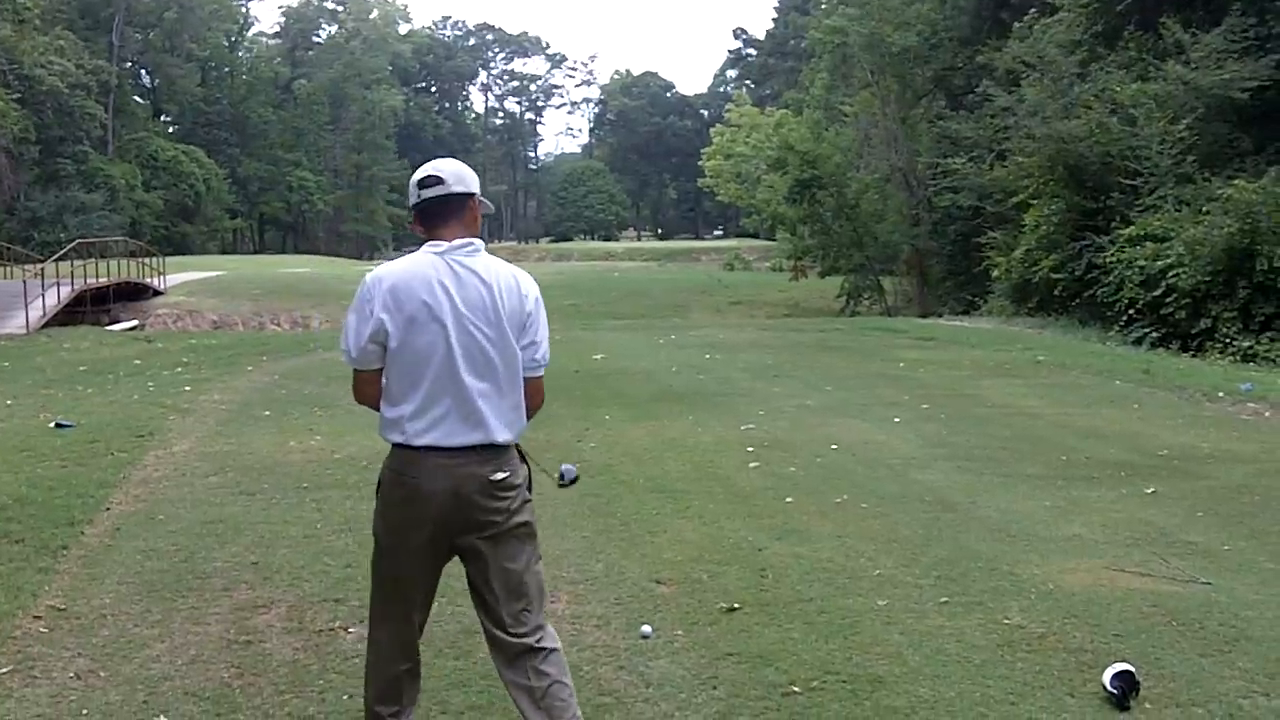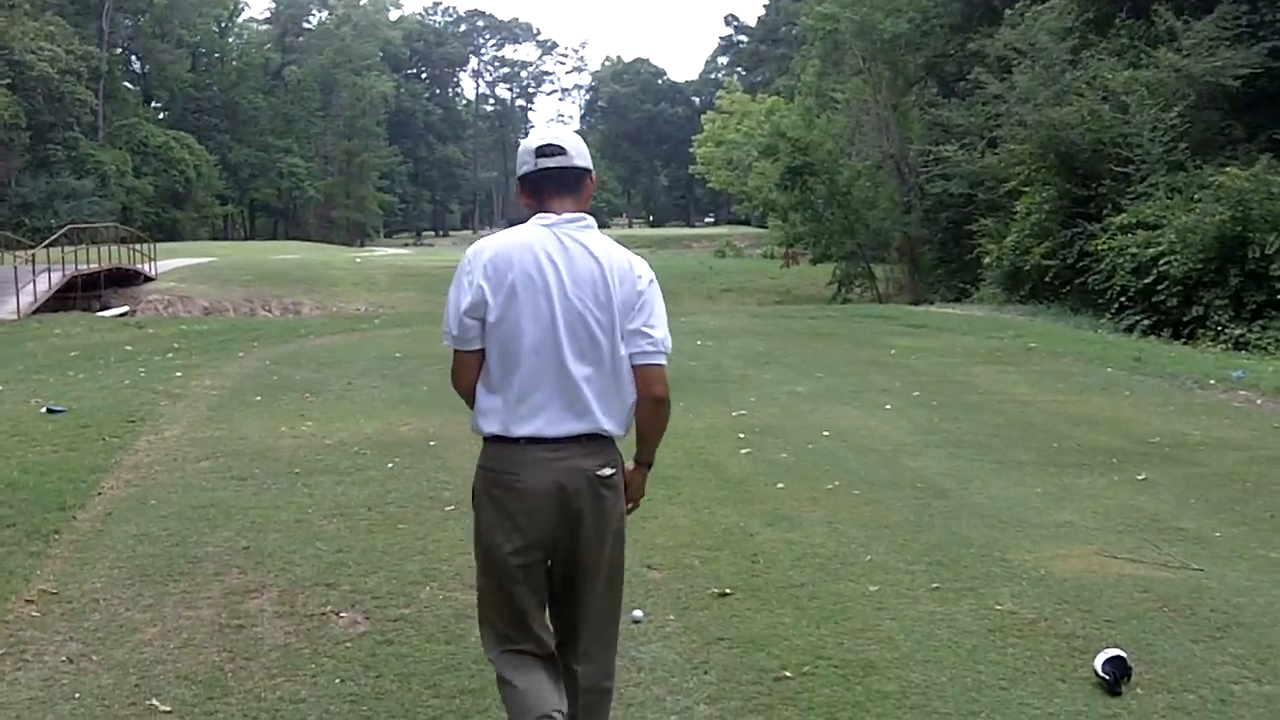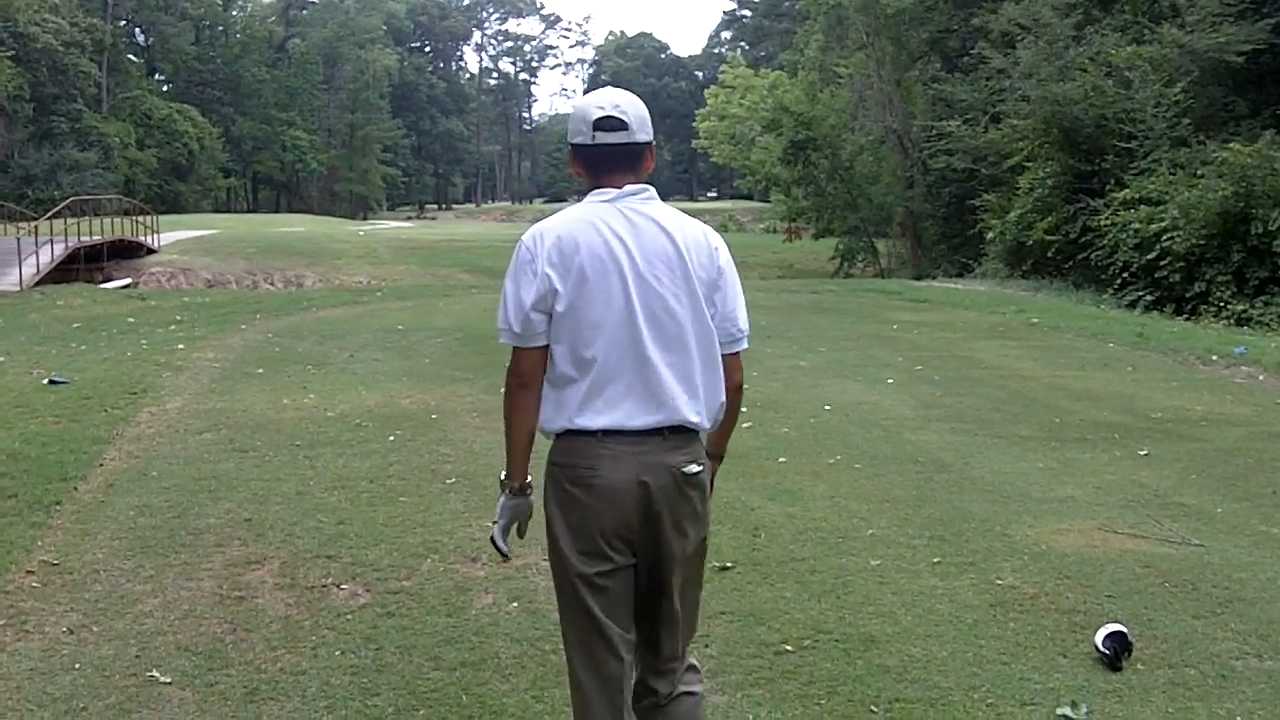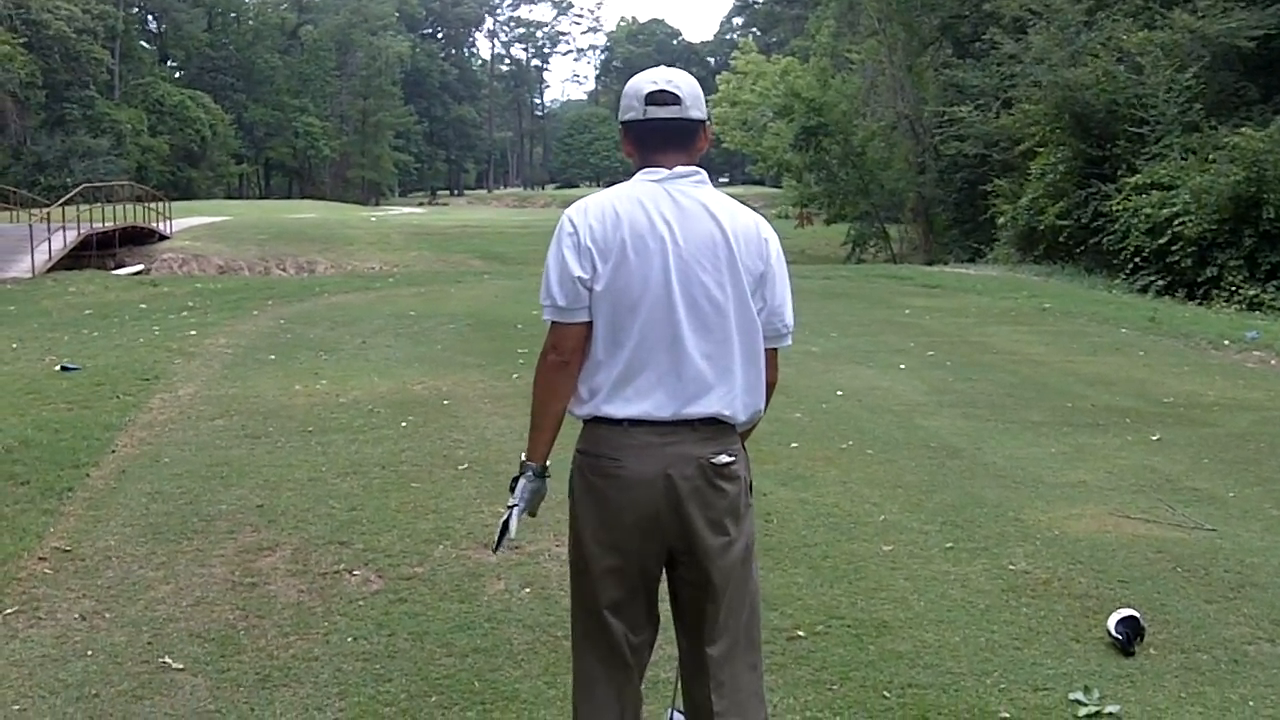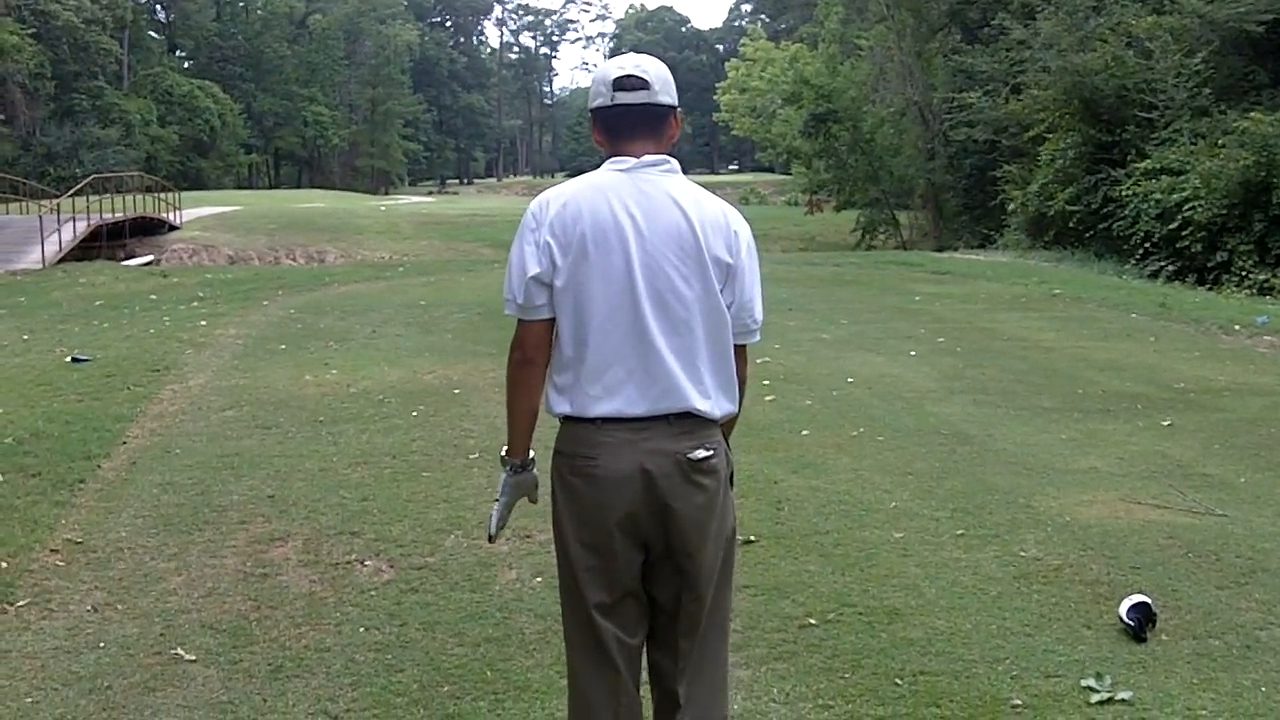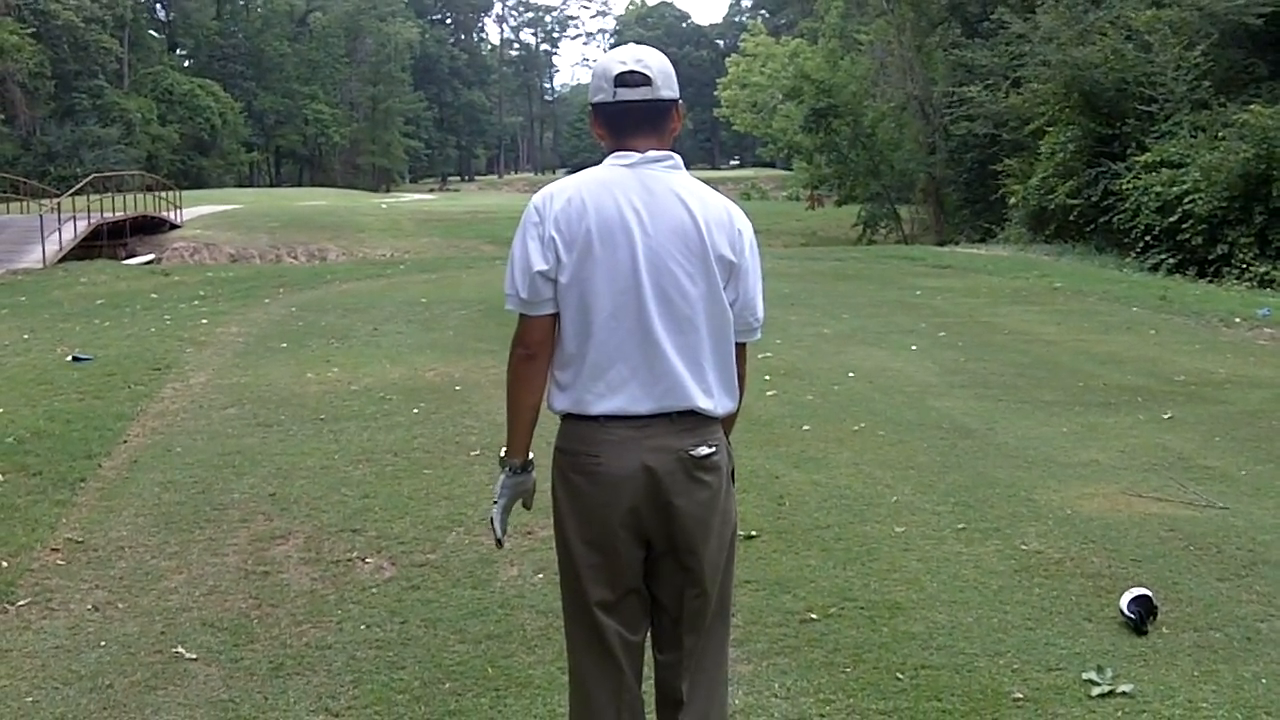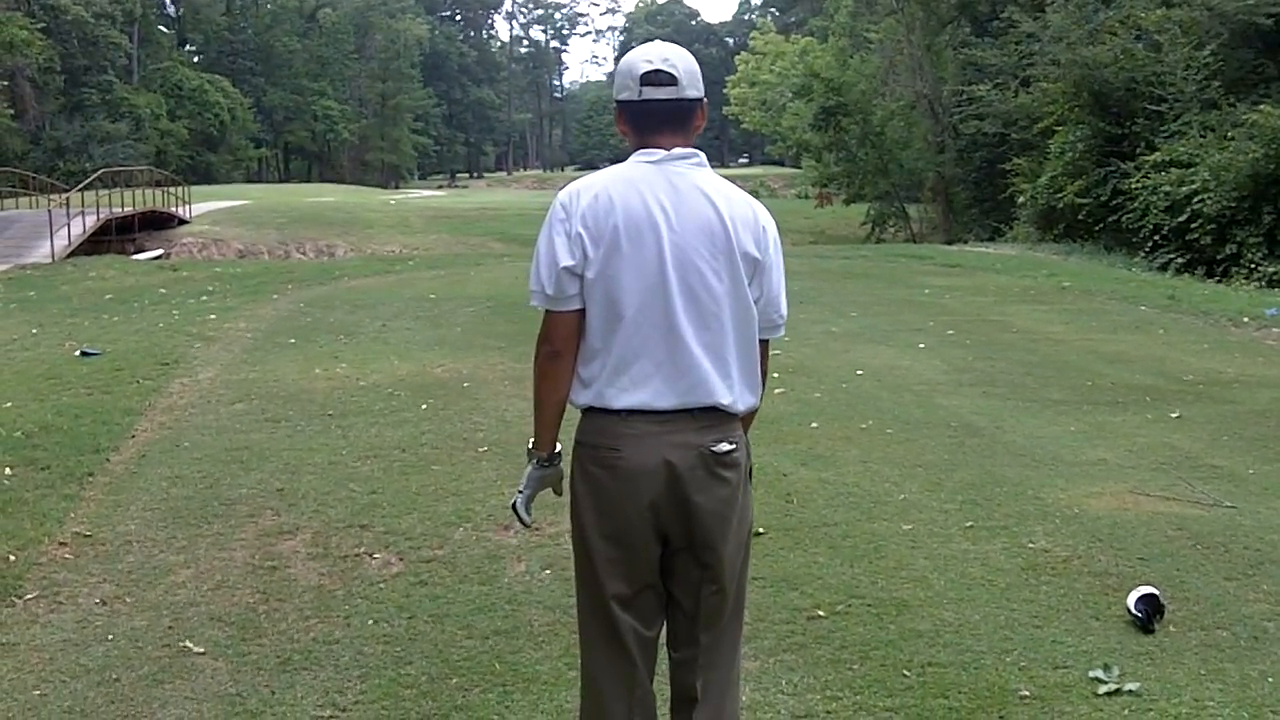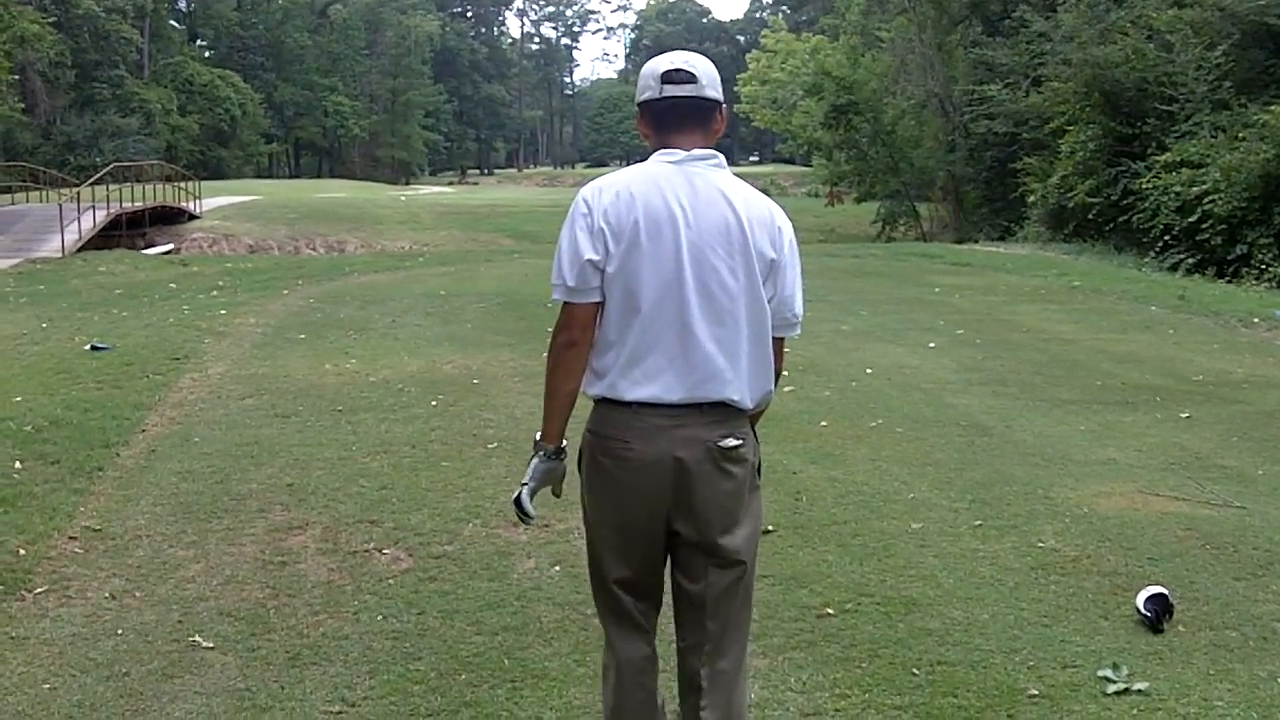
dt=0.5s
person 1, frame 1
left shoulder: (384, 284)
right shoulder: (518, 285)
left elbow: (365, 390)
right elbow: (533, 394)
left hip: (414, 475)
right hip: (494, 476)
left knee: (395, 622)
right knee: (524, 630)
person 1, frame 2
left shoulder: (487, 257)
right shoulder: (628, 268)
left elbow: (465, 376)
right elbow: (654, 390)
right wrist: (642, 464)
left hip: (510, 471)
right hip: (594, 471)
left knee: (517, 643)
right knee: (589, 645)
person 1, frame 3
left shoulder: (547, 243)
right shoulder: (702, 241)
left elbow: (527, 375)
right elbow: (732, 377)
left wrist: (515, 481)
right wrist: (712, 459)
left hip: (587, 468)
right hip: (679, 465)
left knee: (602, 655)
right knee: (672, 650)
person 1, frame 4
left shoulder: (590, 219)
right shoulder: (751, 229)
left elbow: (563, 354)
right elbow: (767, 365)
left wrist: (534, 464)
left hip: (614, 457)
right hip: (712, 459)
left knee: (609, 656)
right knee: (724, 652)
person 1, frame 5
left shoulder: (553, 212)
right shoulder: (721, 218)
left elbow: (531, 350)
right elbow: (736, 358)
left wrist: (517, 458)
left hip: (592, 455)
right hip: (692, 453)
left knee: (602, 649)
right knee: (692, 650)
person 1, frame 6
left shoulder: (556, 206)
right shoulder: (723, 215)
left elbow: (533, 346)
right elbow: (736, 355)
left wrist: (515, 461)
left hip: (593, 453)
right hip: (694, 452)
left knee: (604, 647)
right knee: (694, 646)
person 1, frame 7
left shoulder: (582, 203)
right shoulder: (747, 212)
left elbow: (558, 343)
right elbow: (759, 349)
left wrist: (544, 453)
left hip: (613, 447)
right hip: (713, 449)
left knee: (616, 643)
right knee: (709, 643)
person 1, frame 8
left shoulder: (604, 199)
right shoulder: (764, 214)
left elbow: (574, 335)
right elbow: (773, 352)
left wrist: (549, 445)
left hip: (623, 439)
right hip: (721, 444)
left knee: (628, 627)
right knee: (716, 640)
